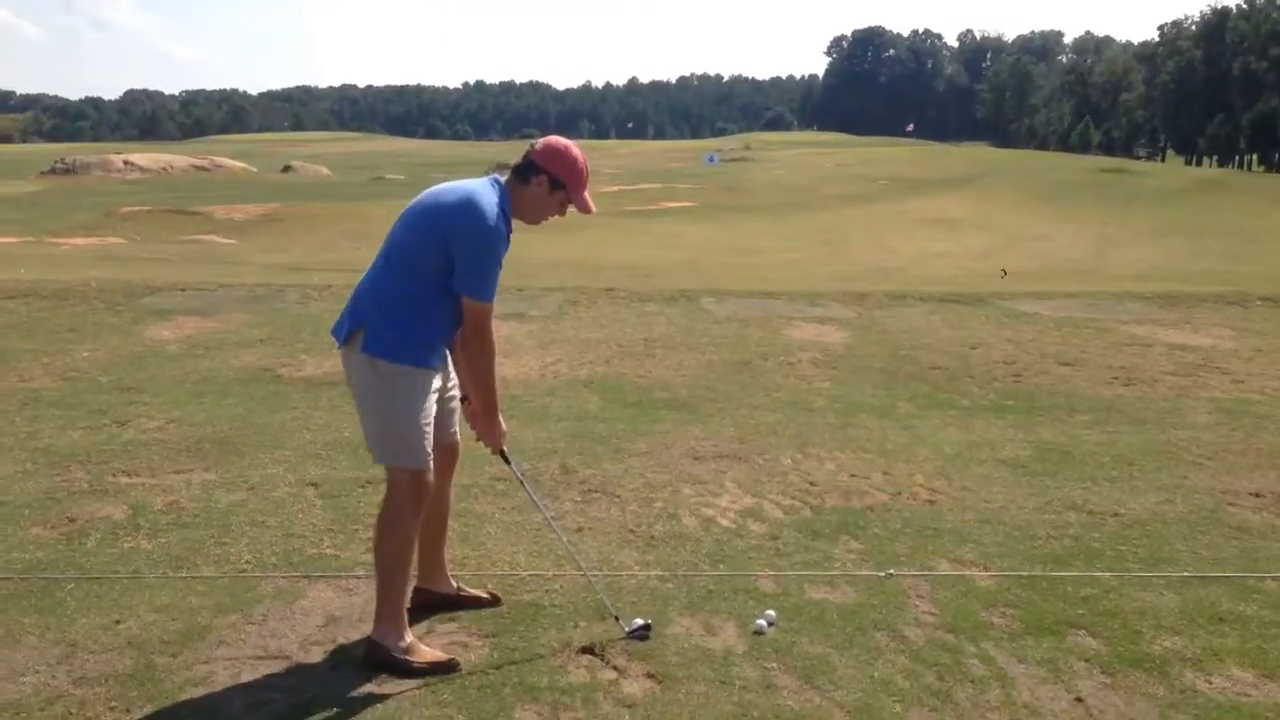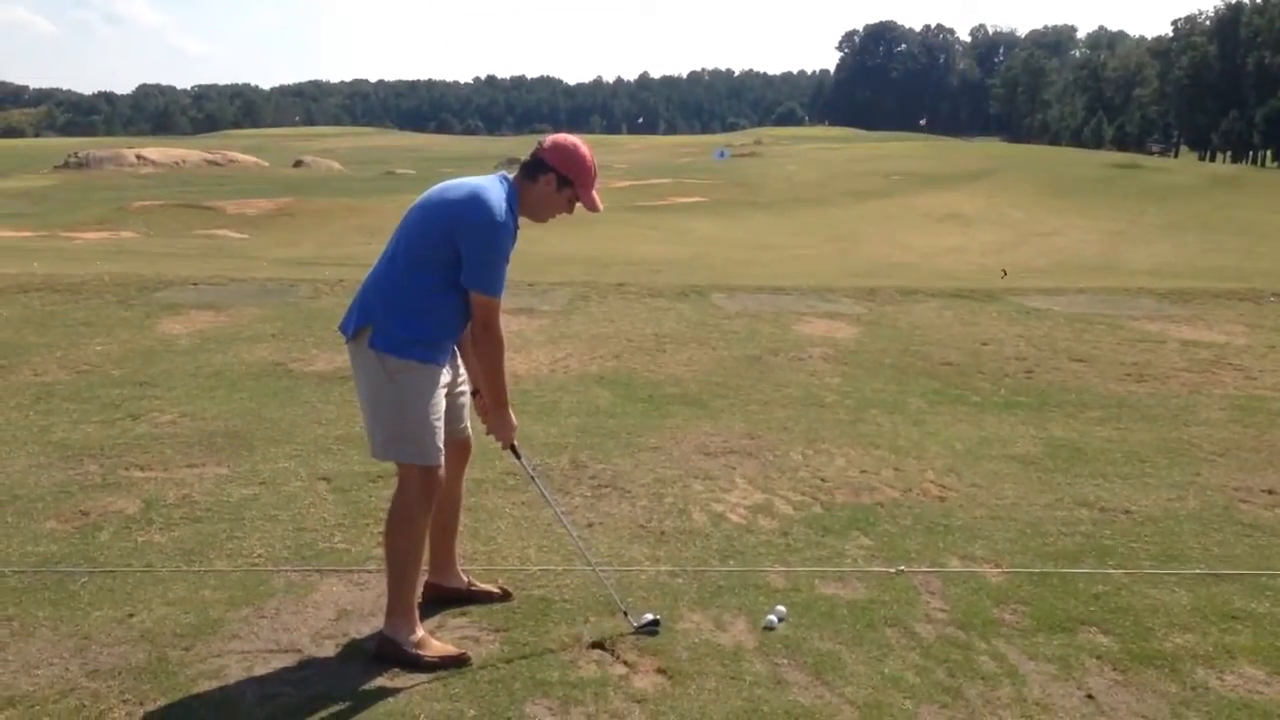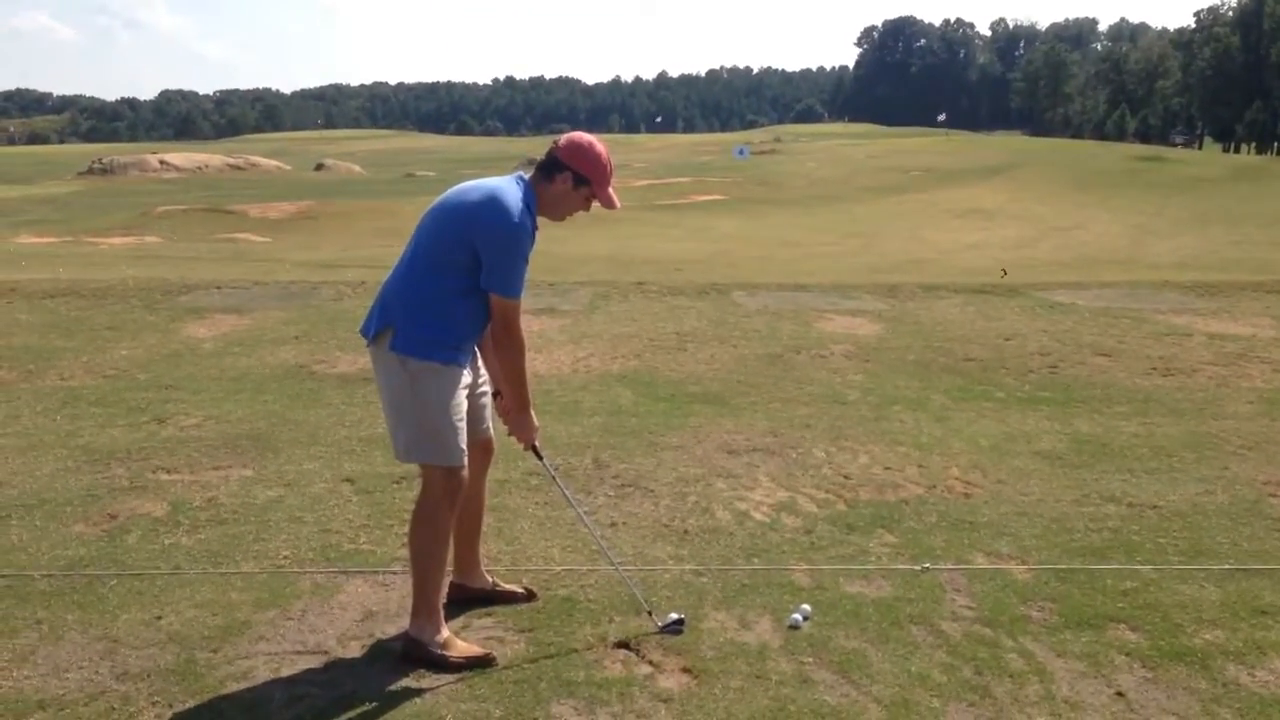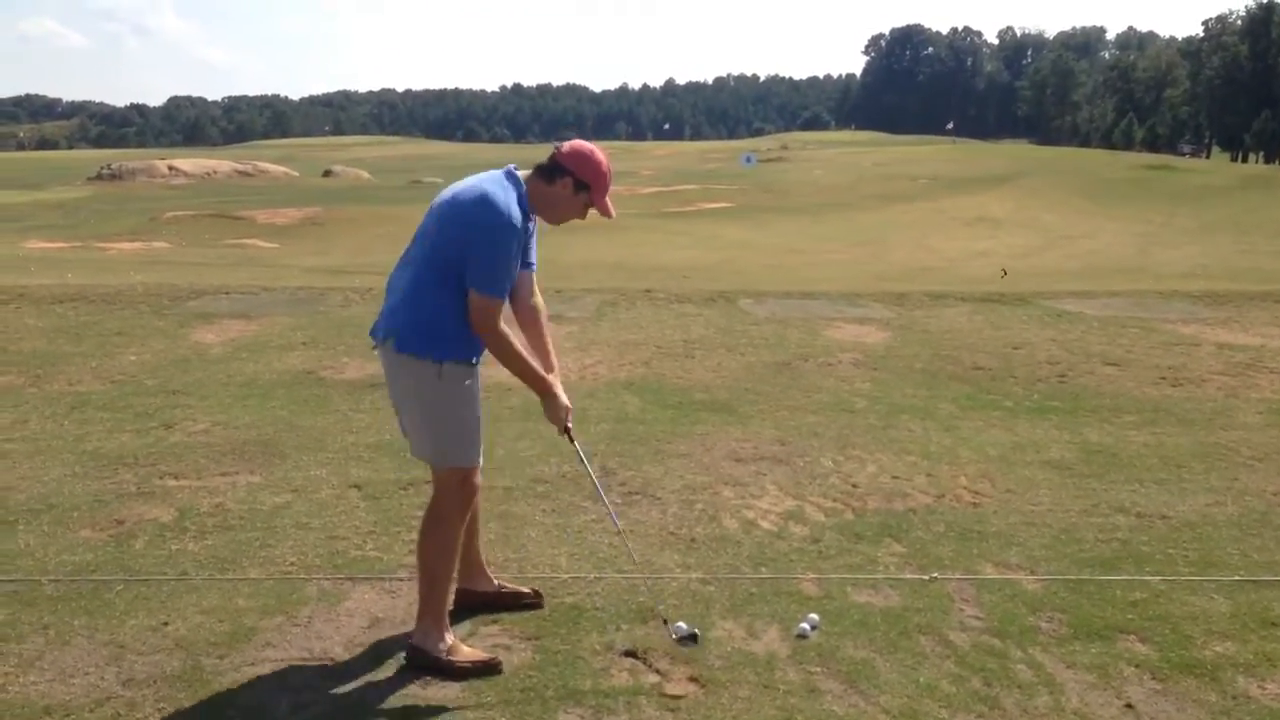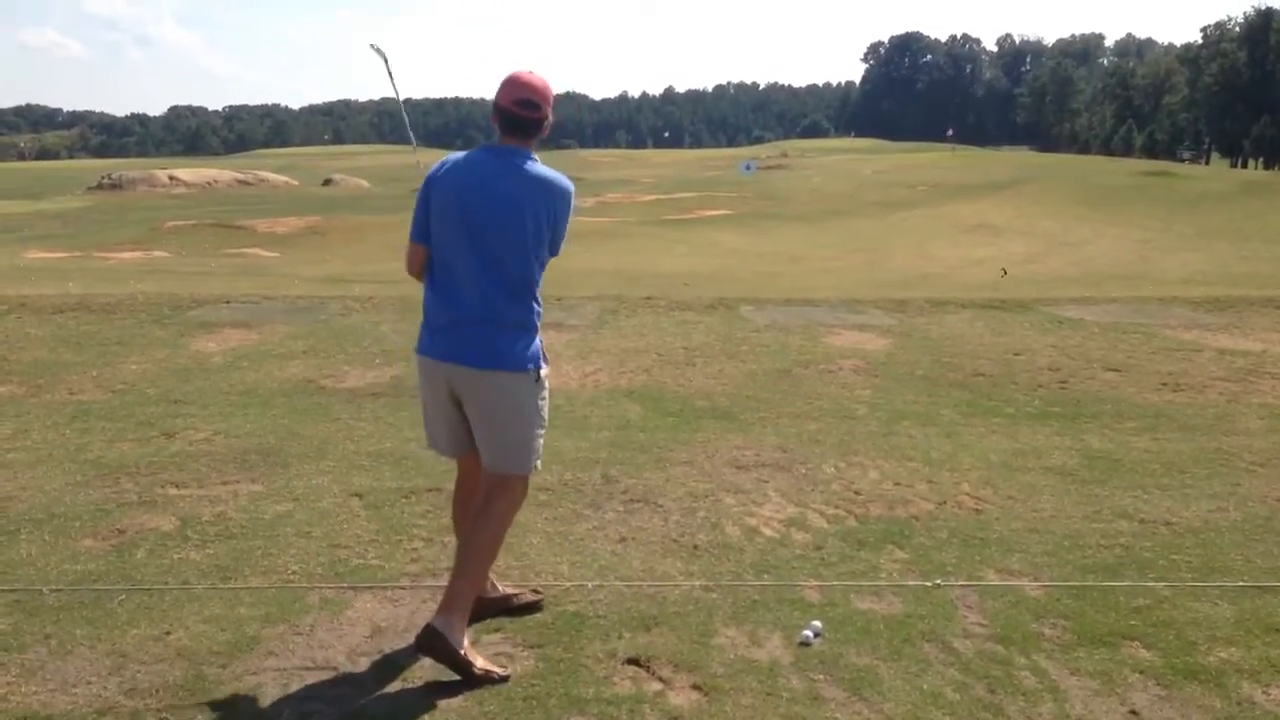
dt=1s
person 1, frame 1
left shoulder: (478, 202)
right shoulder: (483, 219)
left elbow: (457, 318)
right elbow: (477, 331)
left wrist: (471, 395)
right wrist: (490, 413)
left hip: (418, 344)
right hip: (389, 349)
left knee: (442, 459)
right knee: (412, 481)
left ankle: (432, 582)
right ankle: (387, 635)
person 1, frame 2
left shoulder: (486, 199)
right shoulder: (491, 214)
left elbow: (464, 313)
right elbow: (486, 326)
left wrist: (480, 389)
right wrist: (500, 407)
left hip: (427, 341)
right hip: (395, 345)
left knee: (454, 452)
right knee: (422, 477)
left ankle: (443, 576)
right ankle: (399, 628)
person 1, frame 3
left shoulder: (505, 201)
right shoulder: (509, 218)
left elbow: (486, 314)
right elbow: (507, 328)
left wrist: (501, 388)
right wrist: (522, 409)
left hip: (447, 343)
right hip: (415, 347)
left knee: (476, 454)
right knee: (446, 479)
left ankle: (468, 576)
right ankle: (425, 629)
person 1, frame 4
left shoulder: (513, 208)
right shoulder: (497, 212)
left elbow: (527, 300)
right elbow: (486, 325)
left wrist: (554, 375)
right wrist: (543, 390)
left hip: (444, 346)
right hip: (423, 350)
left knee: (461, 470)
right knee: (459, 483)
left ankle: (473, 580)
right ankle: (430, 636)
person 1, frame 5
left shoulder: (443, 174)
right shoulder: (557, 190)
left elbow: (417, 267)
left hip: (440, 352)
right hip: (507, 358)
left knee: (474, 472)
right knee: (507, 485)
left ankle: (480, 588)
right ankle: (448, 623)
